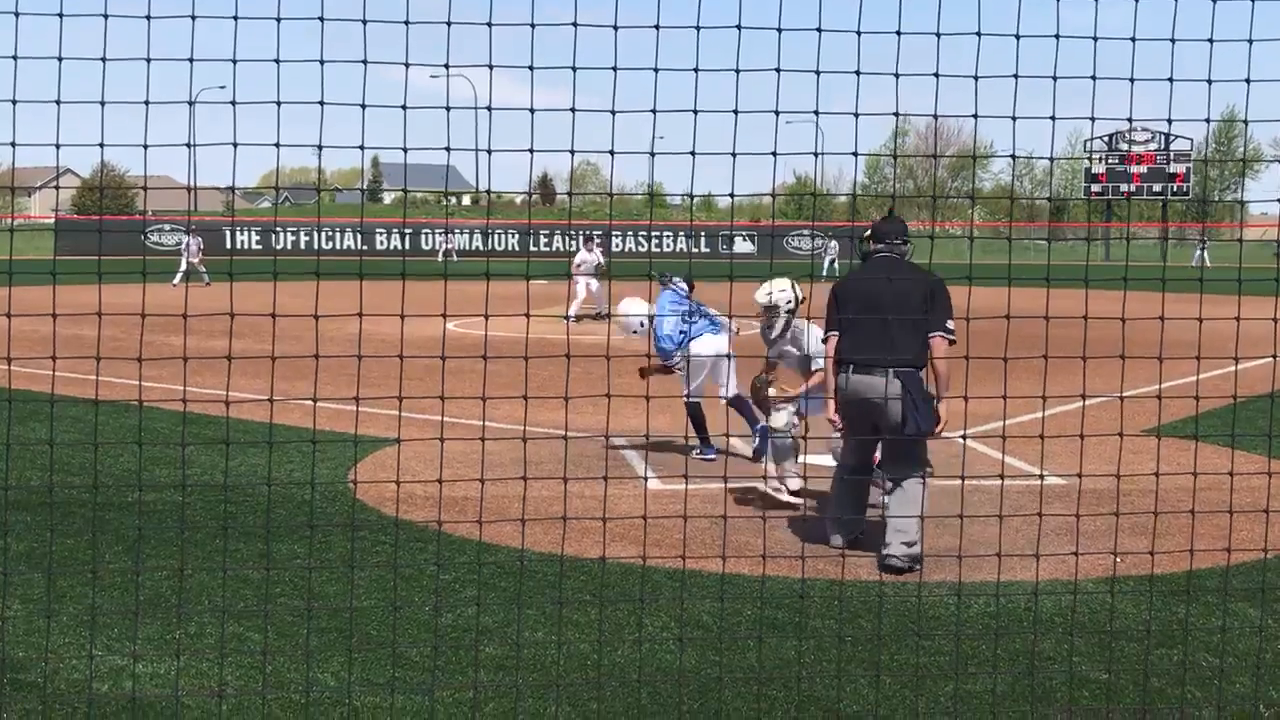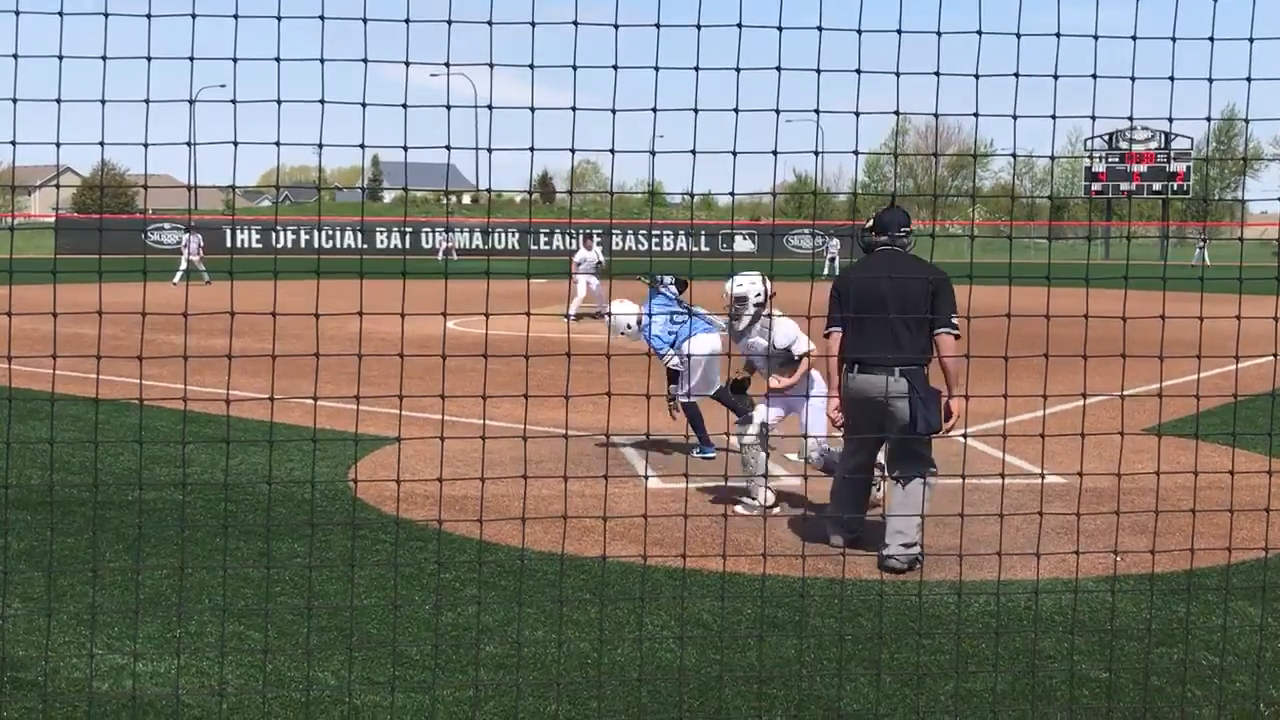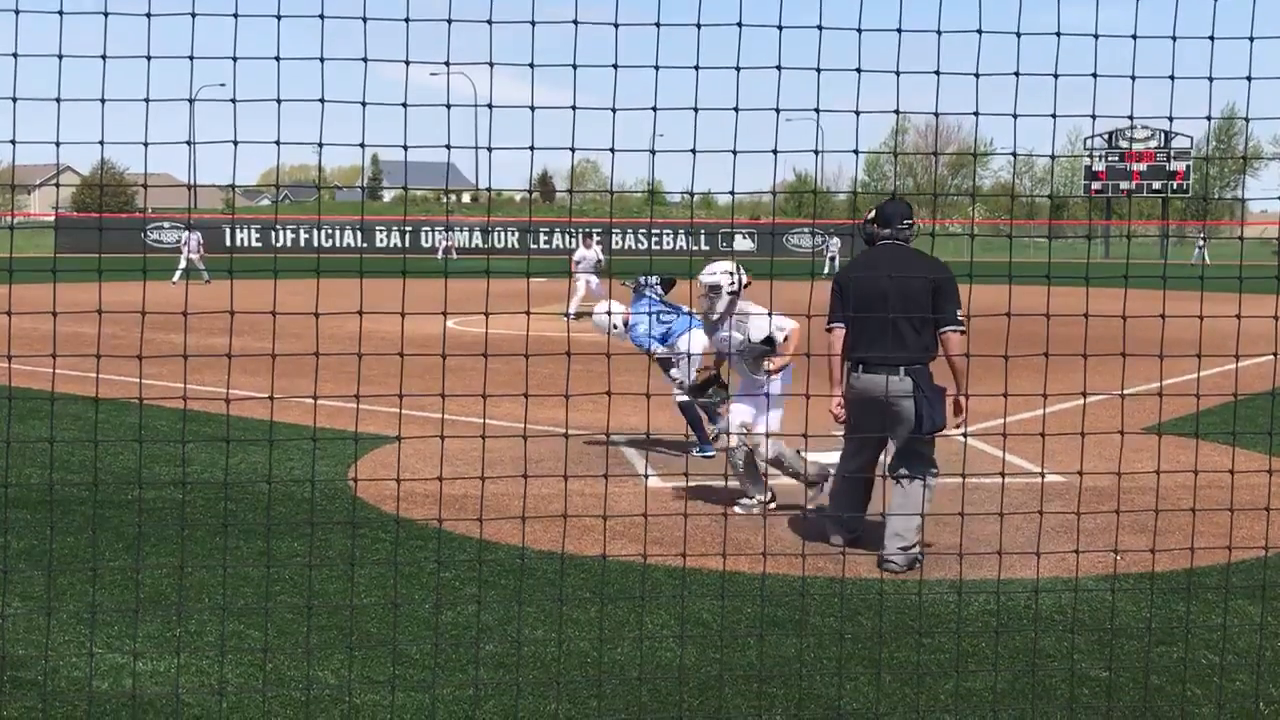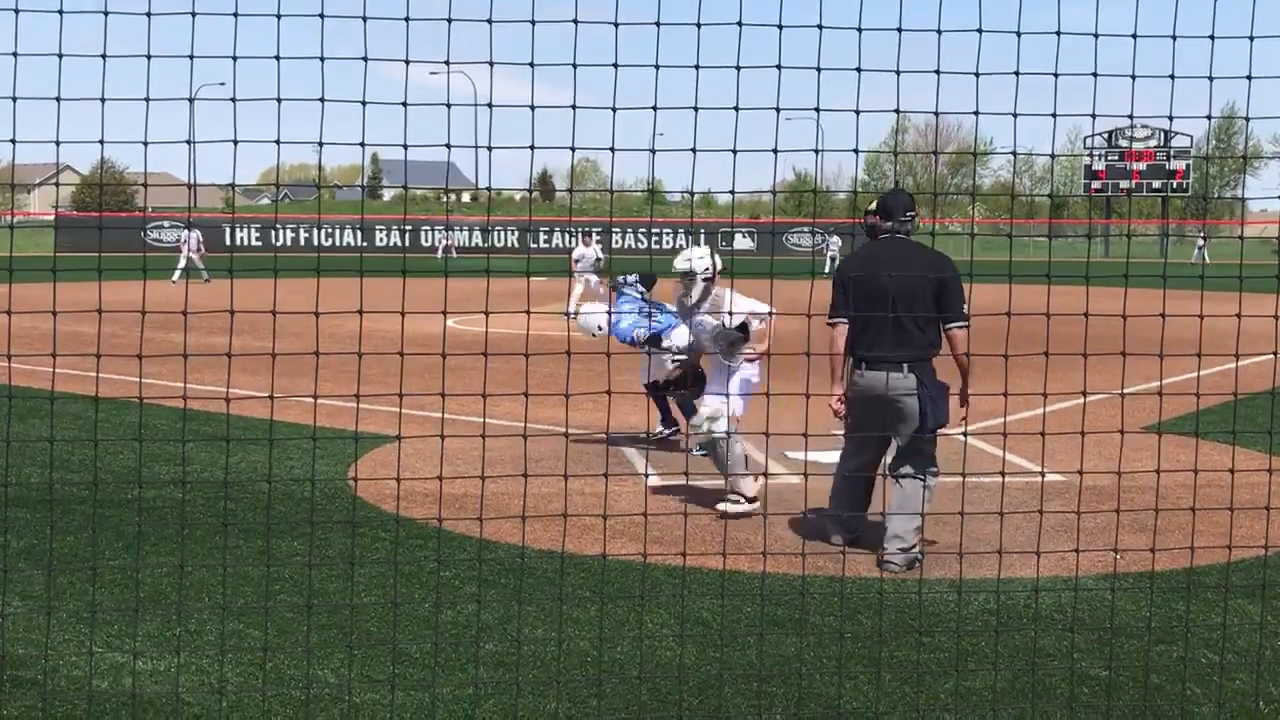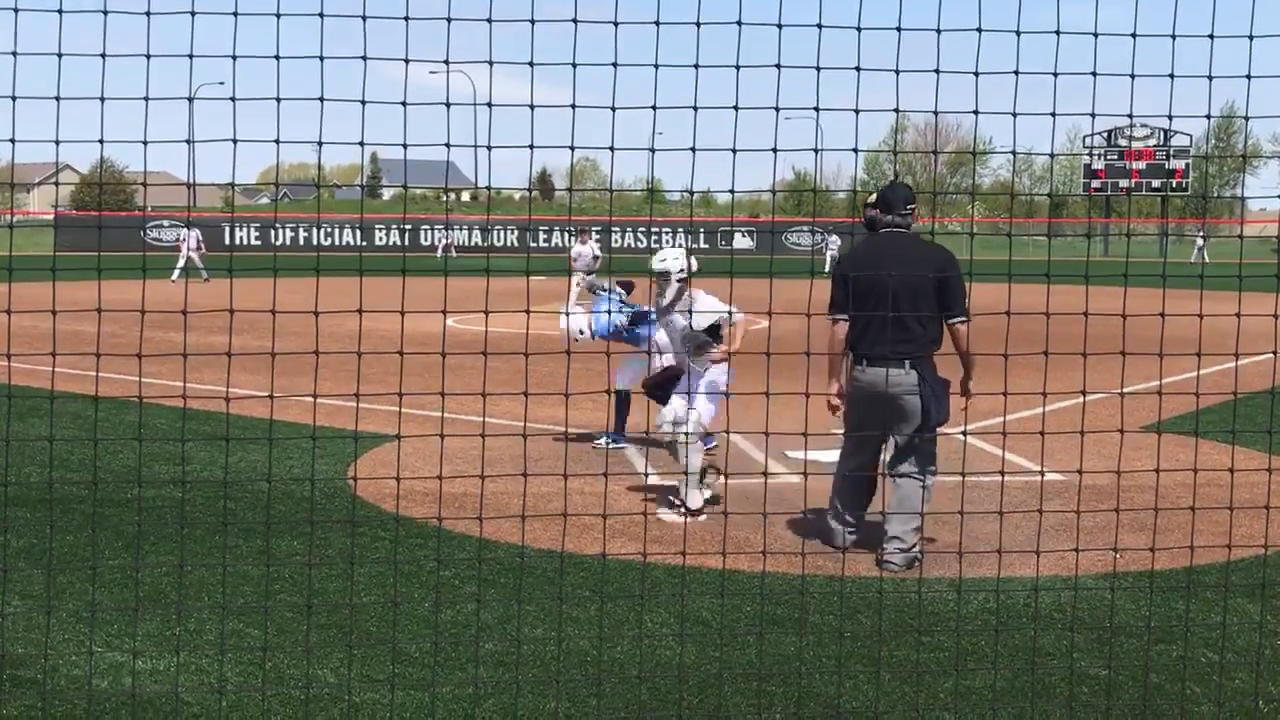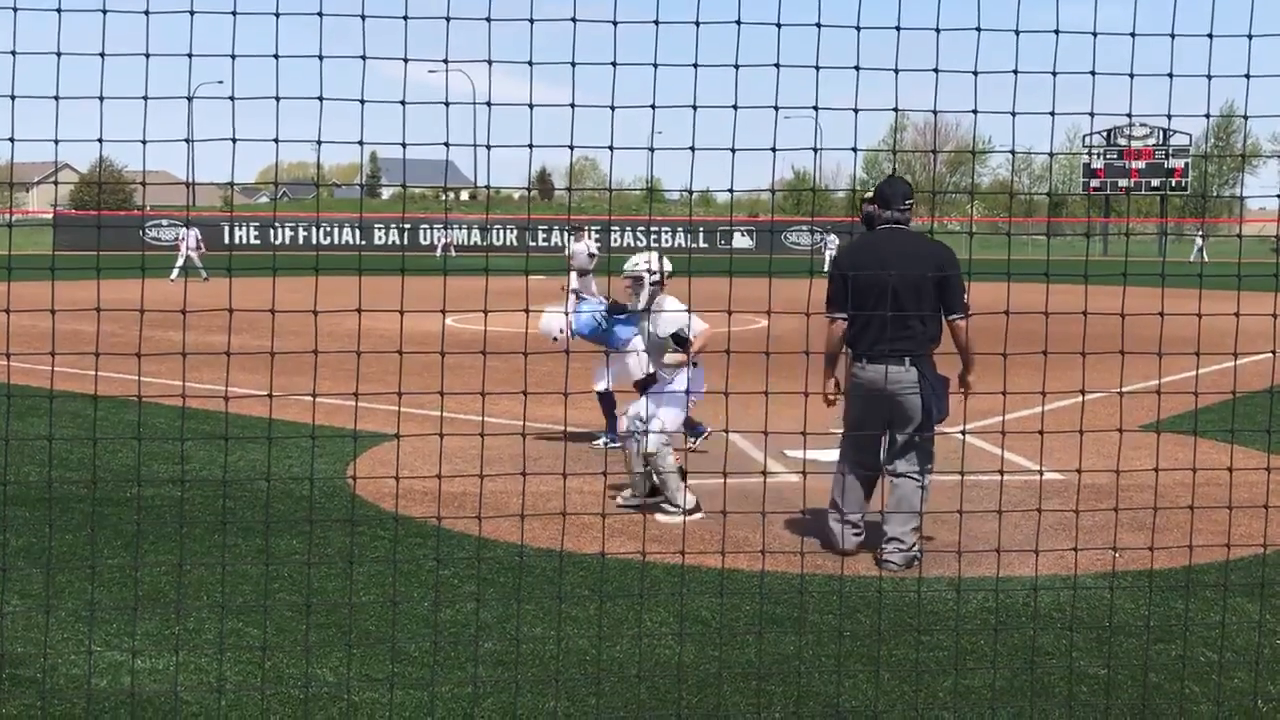
dt=0.1s
person 1, frame 1
left shoulder: (847, 282)
right shoulder: (929, 282)
left elbow: (832, 343)
right elbow: (938, 344)
left wrist: (832, 397)
right wrist: (942, 399)
left hip: (851, 380)
right hip: (900, 383)
left knee: (854, 458)
right knee: (908, 469)
left ankle: (842, 530)
right ankle: (900, 548)
person 1, frame 2
left shoulder: (849, 275)
right shoulder: (932, 275)
left elbow: (834, 338)
right elbow: (944, 339)
left wrist: (834, 394)
right wrist: (953, 394)
left hip: (857, 380)
right hip: (905, 381)
left knee: (854, 457)
right knee: (912, 468)
left ankle: (842, 529)
right ankle: (900, 549)
person 1, frame 3
left shoulder: (851, 270)
right shoulder: (936, 271)
left elbow: (837, 334)
right elbow: (951, 337)
left wrist: (836, 390)
right wrist: (961, 390)
left hip: (860, 378)
right hip: (909, 381)
left knee: (856, 456)
right knee: (914, 467)
left ankle: (842, 528)
right ankle: (899, 550)
person 1, frame 4
left shoulder: (852, 263)
right shoulder: (938, 264)
left elbow: (839, 329)
right elbow: (956, 331)
left wrist: (837, 384)
right wrist: (966, 382)
left hip: (863, 376)
right hip: (913, 378)
left knee: (857, 456)
right knee: (913, 466)
left ankle: (844, 530)
right ankle: (899, 550)
person 1, frame 5
left shoulder: (852, 258)
right shoulder: (940, 258)
left elbow: (840, 325)
right elbow: (958, 326)
left wrist: (835, 379)
right wrist: (969, 373)
left hip: (864, 373)
right hip: (914, 375)
left knee: (856, 455)
right knee: (912, 465)
left ankle: (843, 529)
right ankle: (899, 549)
person 1, frame 6
left shoulder: (850, 254)
right shoulder: (938, 254)
left elbow: (837, 323)
right elbow: (958, 321)
left wrist: (830, 373)
right wrist: (968, 367)
left hip: (864, 370)
right hip: (914, 372)
left knee: (855, 454)
right knee: (910, 463)
left ankle: (844, 532)
right ankle: (898, 548)
person 2, frame 1
left shoulder: (807, 333)
right shoulder: (770, 331)
left elbow: (823, 373)
right elbow: (772, 360)
left wrist: (797, 392)
right wrist: (763, 379)
right hip: (808, 389)
left knee: (841, 447)
right knee: (779, 421)
right ankle: (791, 483)
person 2, frame 2
left shoulder: (778, 327)
right shoulder: (737, 328)
left elbow: (811, 353)
left wrist: (792, 381)
right wrist: (744, 376)
left hip: (806, 388)
right hip: (778, 390)
left knee: (816, 452)
right ankle: (760, 498)
person 2, frame 3
left shoulder: (752, 316)
right shoulder: (713, 319)
left elbow: (794, 328)
left wrist: (785, 360)
right wrist: (712, 372)
left hip: (773, 380)
right hip: (748, 382)
left knee: (764, 445)
right knee: (732, 439)
left ankle: (814, 475)
right ankle: (758, 496)
person 2, frame 4
left shoulder: (727, 300)
right shoulder: (686, 304)
left elbow: (767, 312)
left wrist: (763, 346)
left hip: (742, 369)
right hip: (720, 370)
left knee: (722, 428)
right knee: (704, 424)
left ankle: (746, 494)
right ankle: (739, 482)
person 2, frame 5
left shoulder: (698, 302)
right shoulder: (664, 305)
left elbow: (738, 318)
left wrist: (732, 349)
right wrist: (672, 368)
left hip: (712, 374)
right hip: (692, 374)
left knee: (688, 434)
right knee: (668, 422)
left ankle: (691, 503)
right ankle: (695, 485)
person 2, frame 6
left shoulder: (668, 310)
right shoulder: (644, 310)
left elbow: (704, 332)
left wrist: (687, 357)
left hip: (682, 383)
right hip: (665, 382)
left knee: (655, 442)
right knee: (630, 424)
left ankle: (685, 504)
right ankle: (646, 488)
person 3, frame 1
left shoulder: (661, 336)
right shoulder: (666, 296)
left elbow: (677, 367)
right elbow: (688, 286)
left wrist: (652, 370)
left hip: (699, 347)
right hip: (721, 339)
left knee: (691, 397)
right knee: (731, 394)
left ankle: (706, 447)
right ankle: (759, 428)
person 3, frame 2
left shoulder: (652, 335)
right shoulder: (656, 296)
left elbow: (673, 365)
right elbow: (683, 283)
left wrist: (671, 397)
left hip: (697, 345)
right hip: (713, 336)
left knee: (685, 396)
right knee: (714, 387)
left ankle: (706, 446)
right ankle: (748, 417)
person 3, frame 3
left shoulder: (637, 332)
right shoulder: (641, 296)
left elbow: (663, 358)
right elbow: (670, 281)
left wrist: (681, 382)
left hip: (683, 341)
right hip: (698, 333)
left knee: (683, 394)
right knee: (686, 384)
left ankle: (705, 445)
right ankle: (716, 418)
person 3, frame 4
left shoulder: (621, 329)
right shoulder: (626, 293)
left elbow: (651, 340)
right elbow: (651, 278)
left wrist: (674, 351)
left hip: (674, 337)
right hip: (679, 330)
right knee: (651, 380)
right ankle: (669, 423)
person 3, frame 5
left shoulder: (601, 326)
right shoulder: (600, 302)
left elbow: (634, 319)
right elbow: (628, 286)
left hip: (655, 338)
right hip: (645, 340)
right knee: (622, 381)
left ankle: (705, 437)
right ankle: (618, 435)
person 3, frame 6
left shoulder: (582, 325)
right shoulder: (582, 306)
left elbow: (616, 309)
left hip: (634, 344)
right hip: (624, 345)
right knee: (602, 384)
left ankle: (695, 429)
right ankle: (612, 434)
